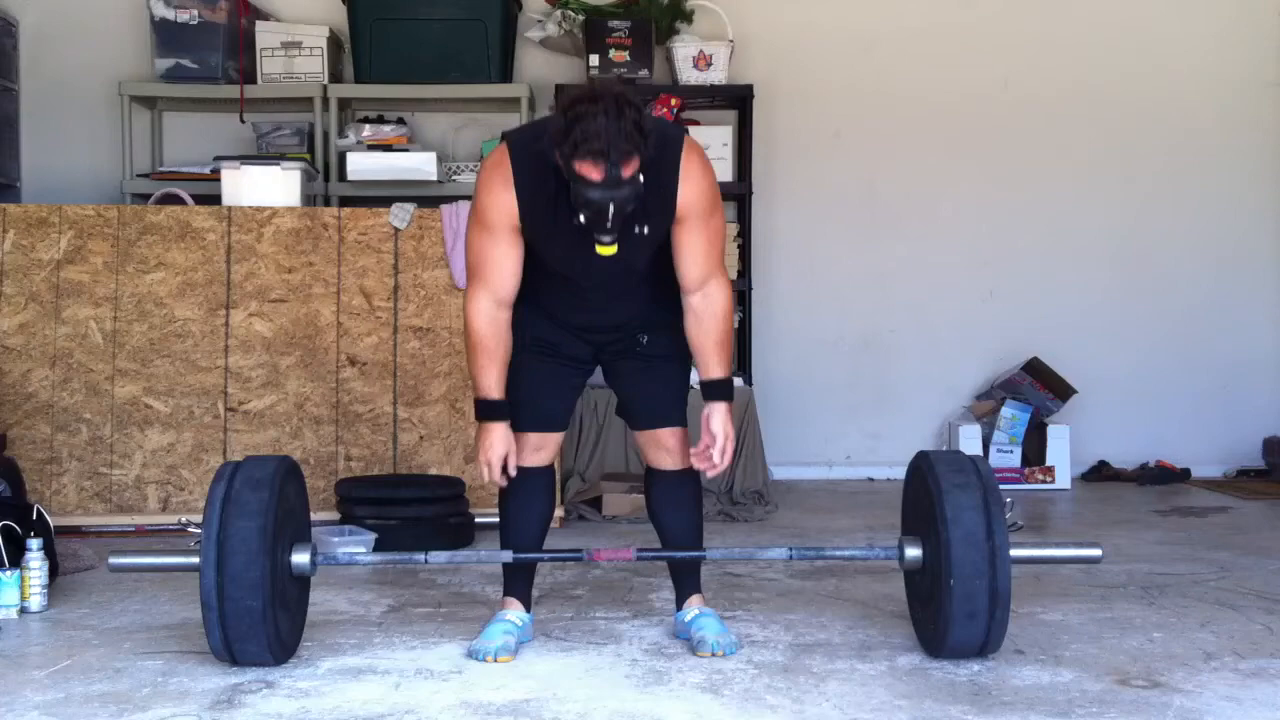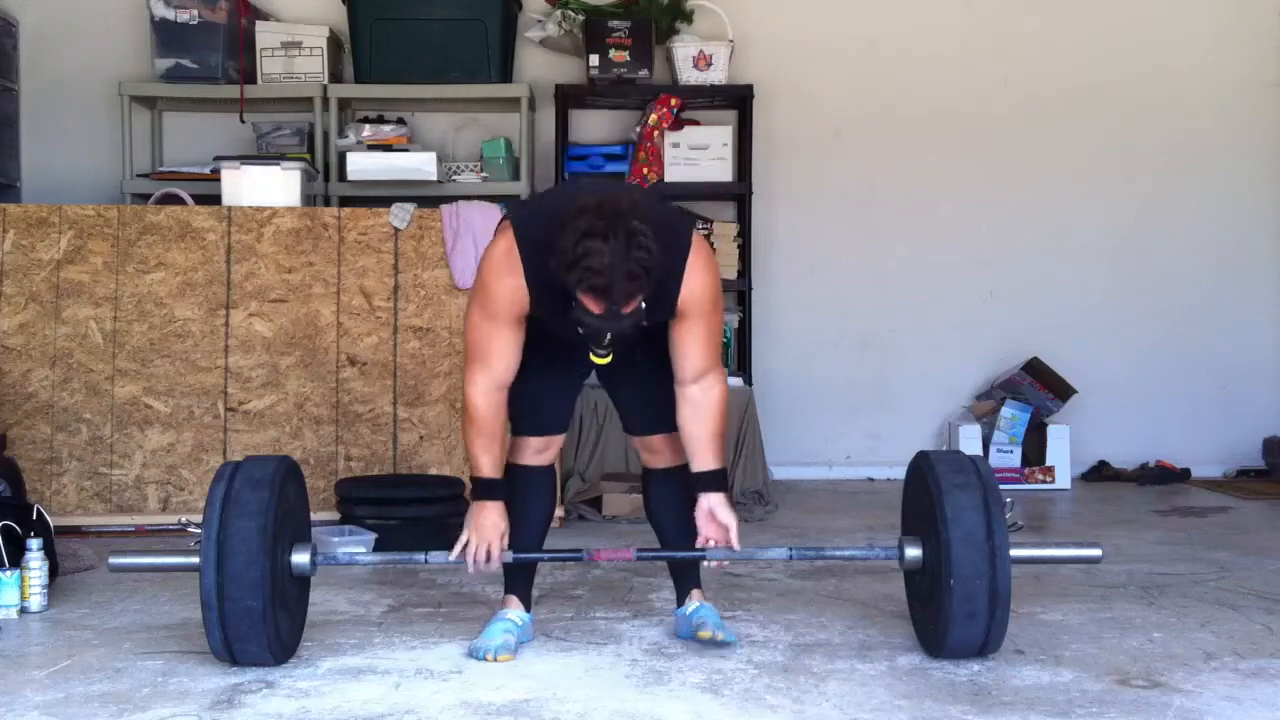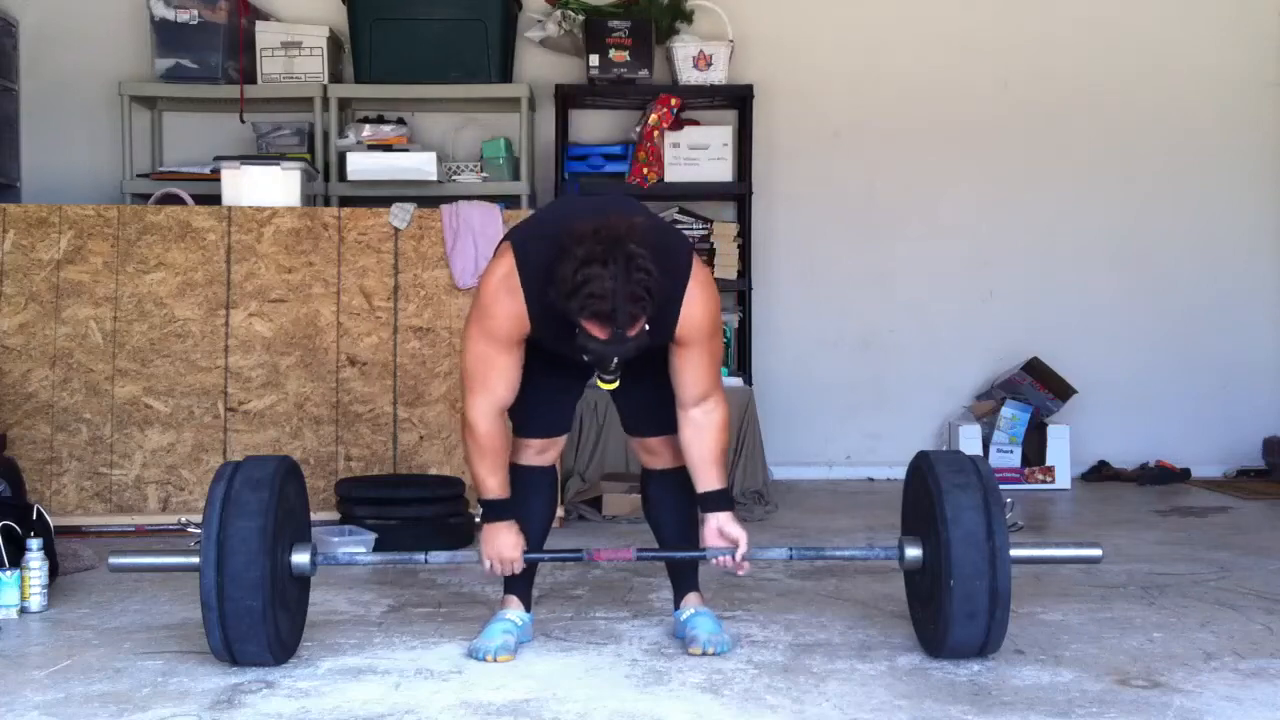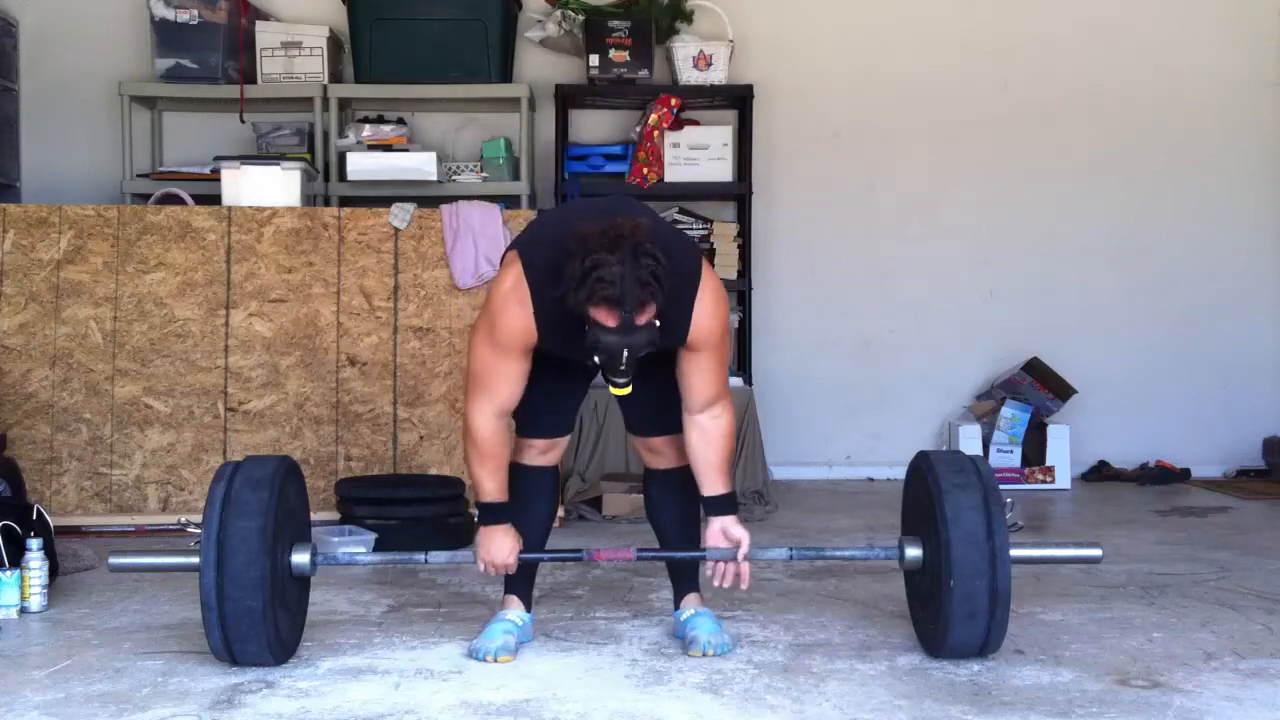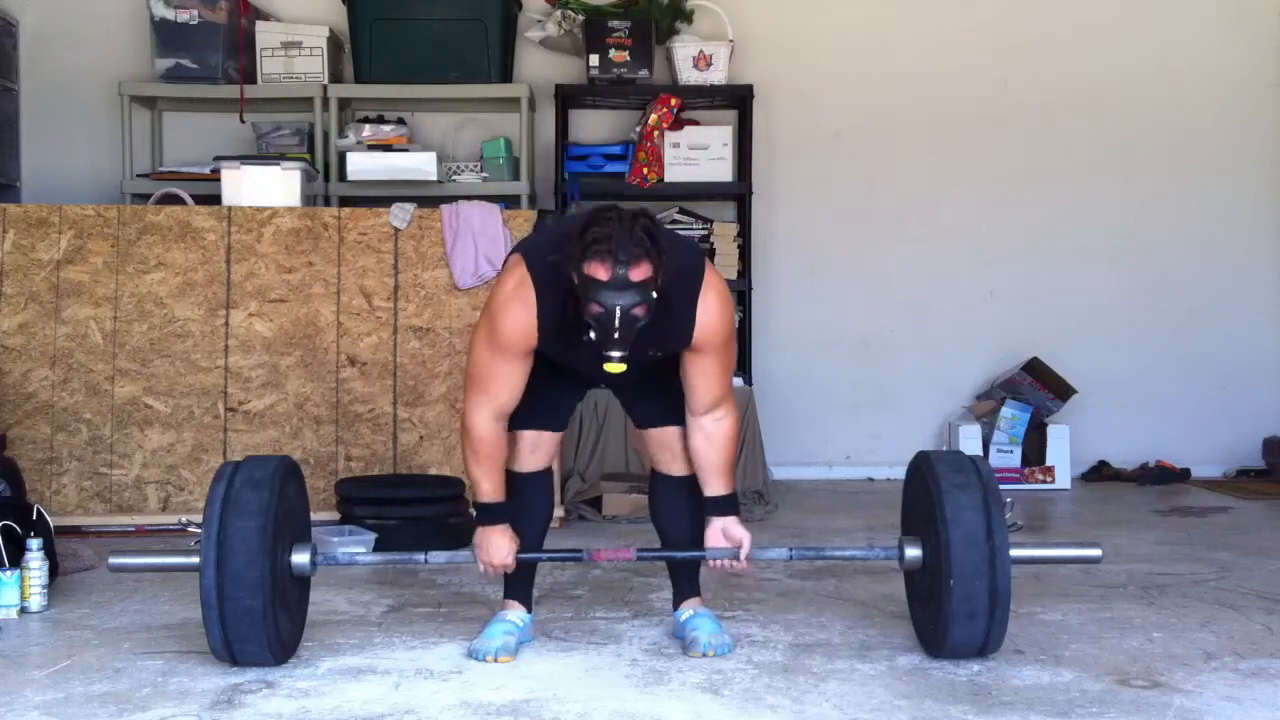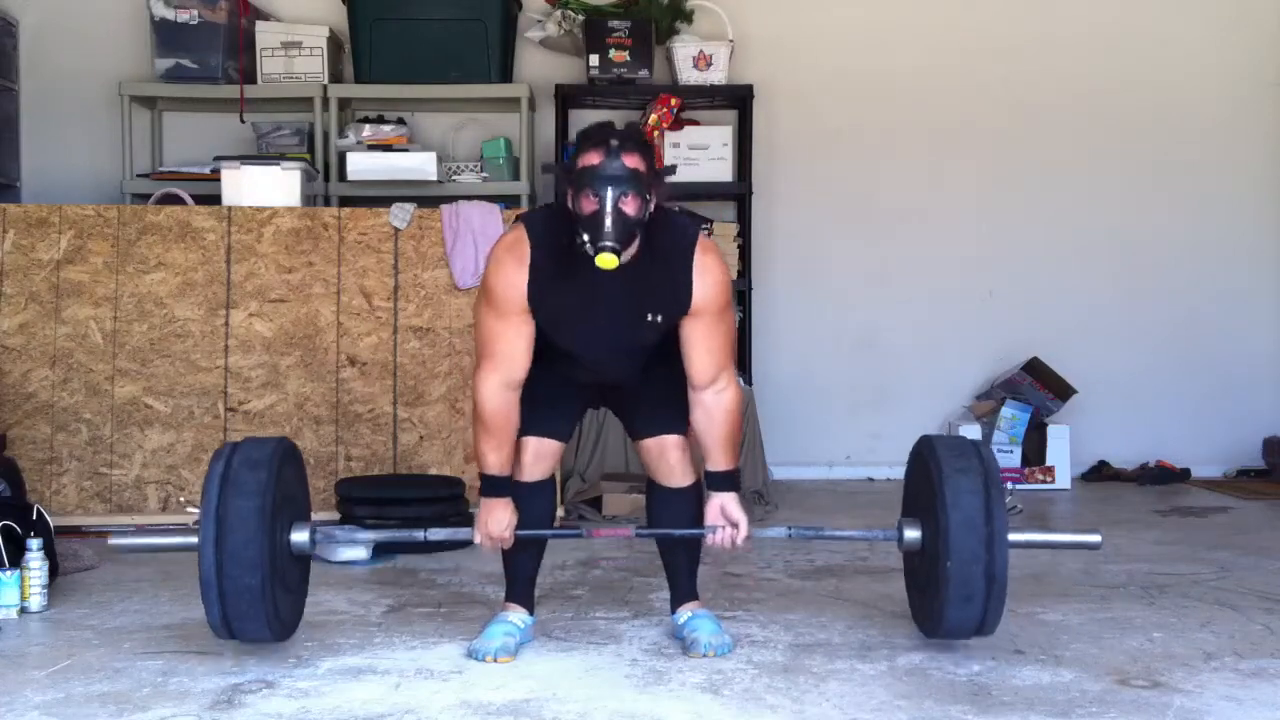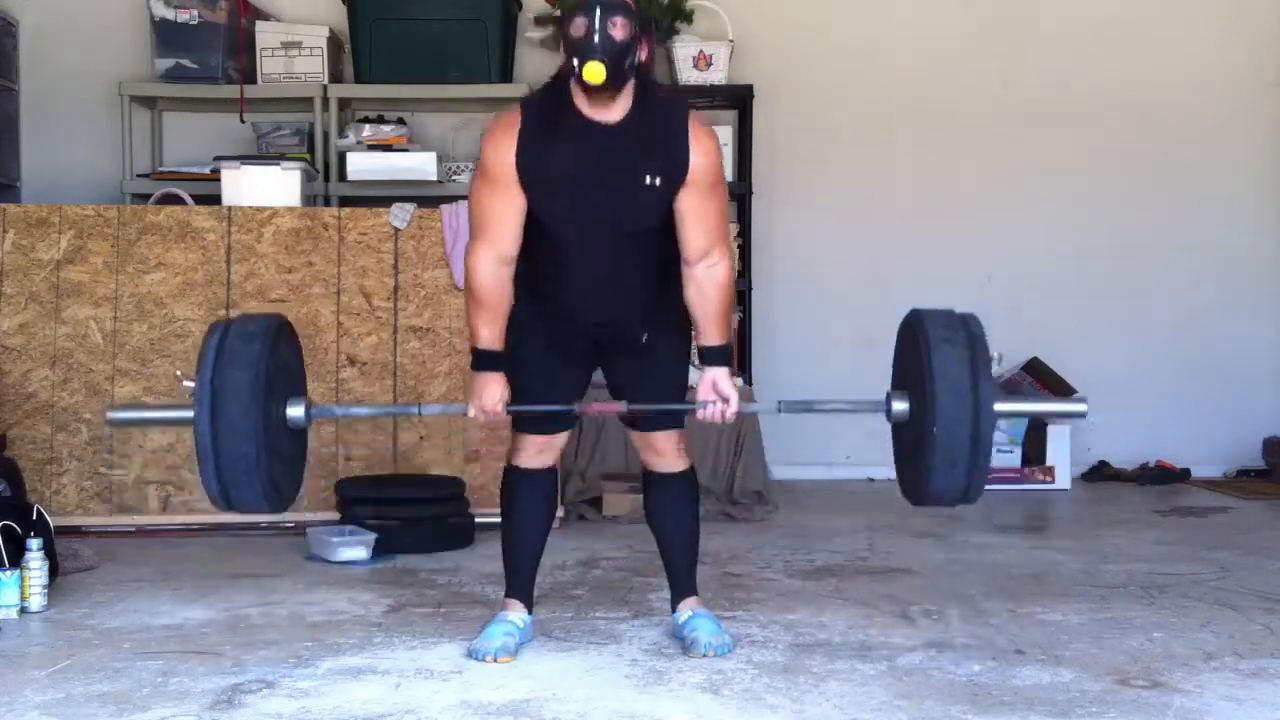
dt=0.3s
person 1, frame 1
left shoulder: (683, 167)
right shoulder: (509, 172)
left elbow: (706, 288)
right elbow: (489, 302)
left wrist: (718, 395)
right wrist: (492, 415)
left hip: (649, 321)
right hip: (546, 324)
left knee: (668, 446)
right knee: (531, 449)
left ankle: (691, 603)
right ankle: (515, 606)
person 1, frame 2
left shoulder: (689, 261)
right shoulder: (513, 259)
left elbow: (699, 380)
right elbow: (486, 384)
left wrist: (712, 488)
right wrist: (486, 496)
right hip: (545, 336)
left knee: (662, 447)
right knee: (533, 447)
left ankle: (691, 599)
right ankle: (515, 607)
person 1, frame 3
left shoulder: (688, 287)
right shoulder: (512, 283)
left elbow: (699, 406)
right elbow: (484, 409)
left wrist: (716, 507)
right wrist: (497, 515)
right hip: (546, 340)
left knee: (661, 447)
right knee: (534, 446)
left ankle: (690, 601)
right ankle: (515, 606)
person 1, frame 4
left shoulder: (698, 292)
right shoulder: (521, 288)
left elbow: (707, 411)
right elbow: (486, 413)
left wrist: (721, 512)
right wrist: (494, 519)
right hip: (553, 341)
left knee: (665, 448)
right knee: (537, 446)
left ankle: (690, 602)
right ankle: (515, 605)
person 1, frame 5
left shoulder: (703, 295)
right shoulder: (524, 291)
left elbow: (710, 411)
right elbow: (486, 413)
left wrist: (721, 509)
right wrist: (492, 518)
left knee: (675, 451)
right knee: (528, 450)
left ankle: (689, 605)
right ankle: (516, 609)
person 1, frame 6
left shoulder: (695, 258)
right shoulder: (521, 255)
left elbow: (712, 384)
right elbow: (499, 381)
left wrist: (723, 487)
right wrist: (494, 490)
left hip: (650, 366)
right hip: (552, 365)
left knee: (673, 459)
right knee: (529, 460)
left ankle: (688, 606)
right ankle: (516, 610)
person 1, frame 7
left shoulder: (685, 136)
right shoulder: (517, 134)
left elbow: (707, 257)
right elbow: (492, 258)
left wrist: (716, 361)
right wrist: (488, 367)
left hip: (648, 315)
right hip: (546, 317)
left knee: (664, 445)
right knee: (533, 447)
left ankle: (688, 604)
right ankle: (516, 607)
